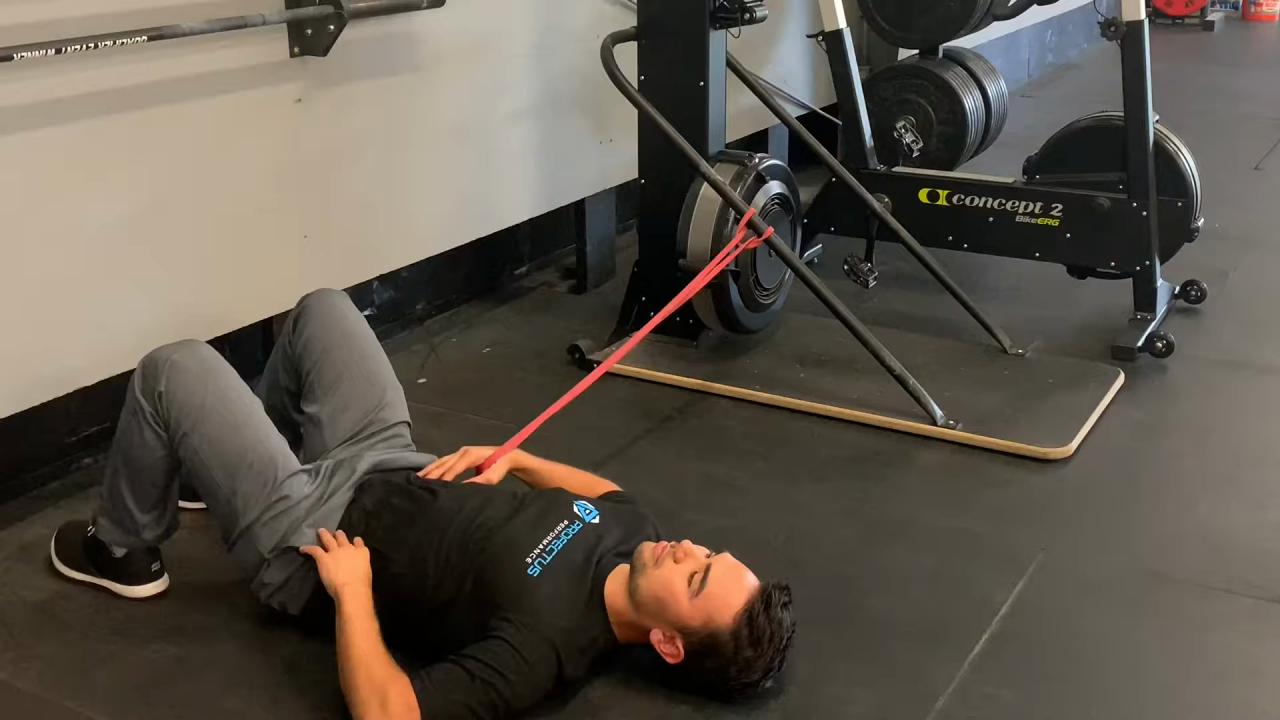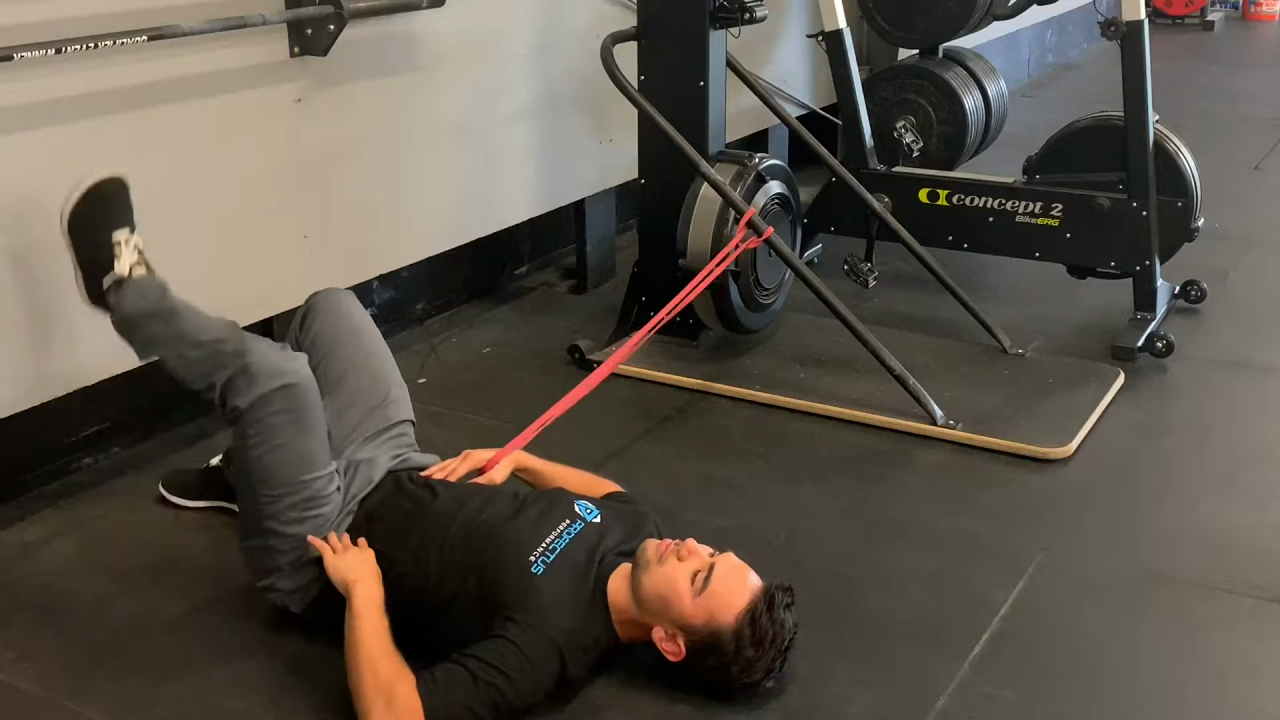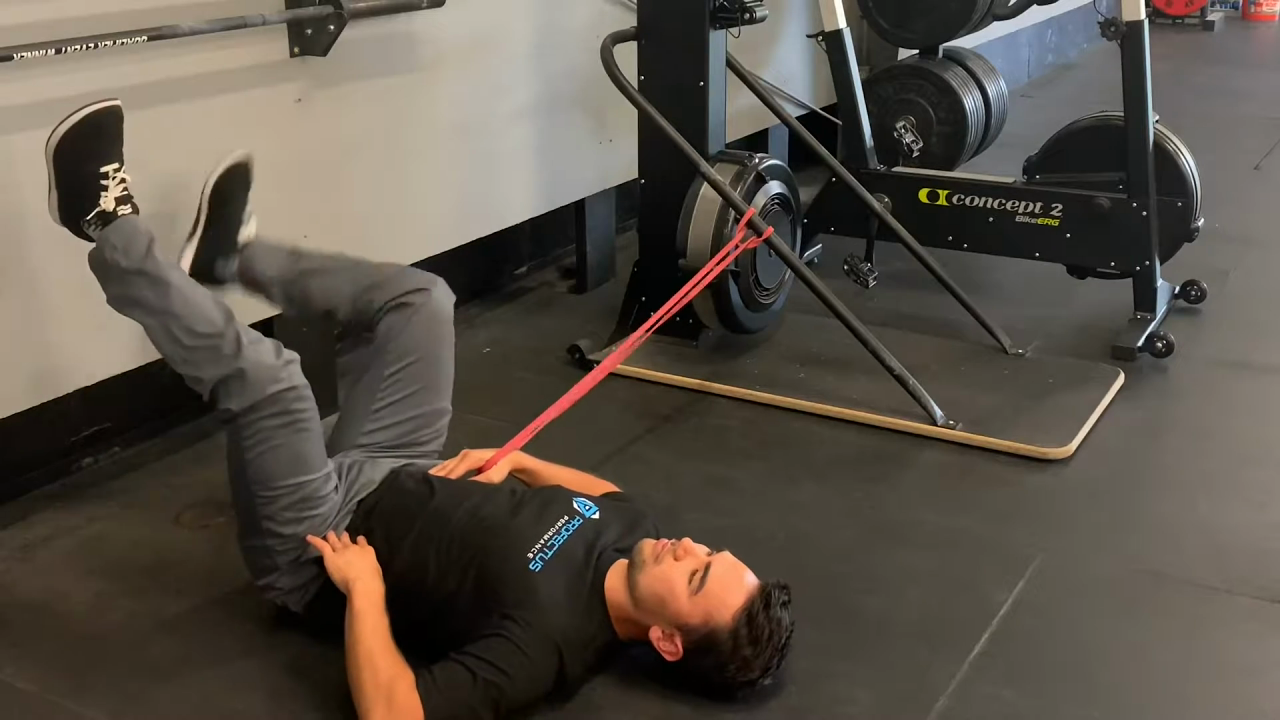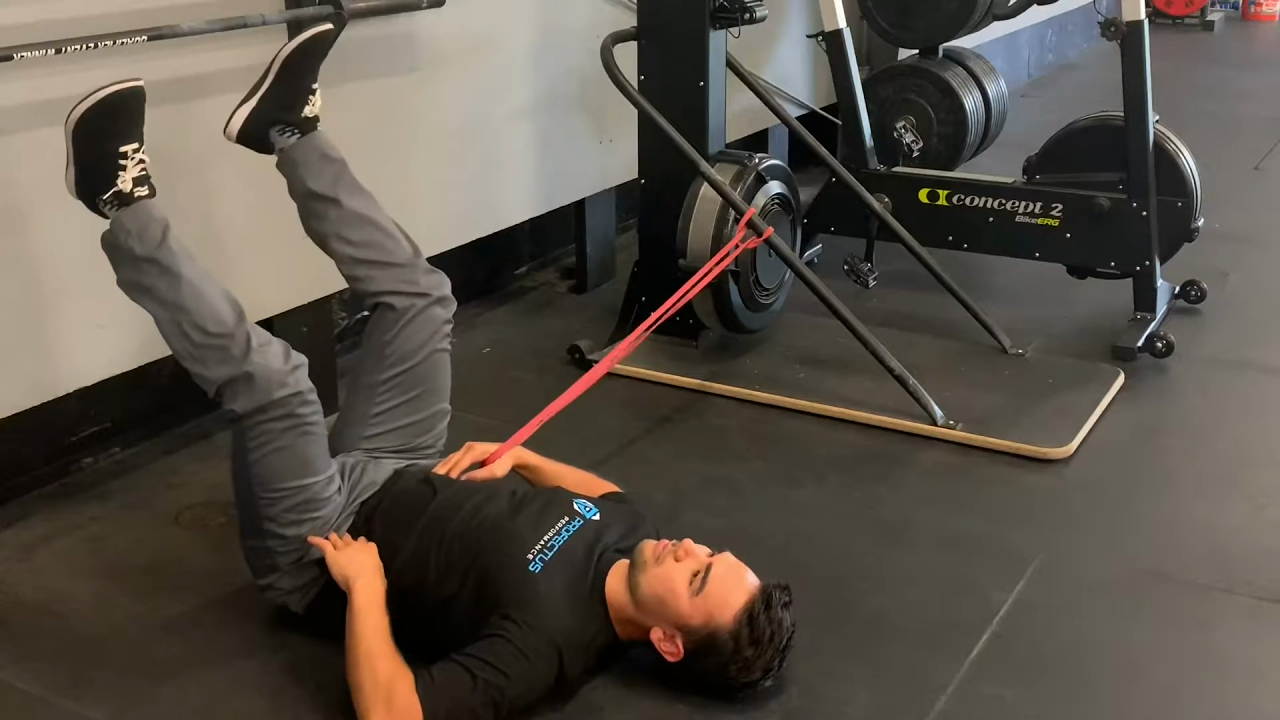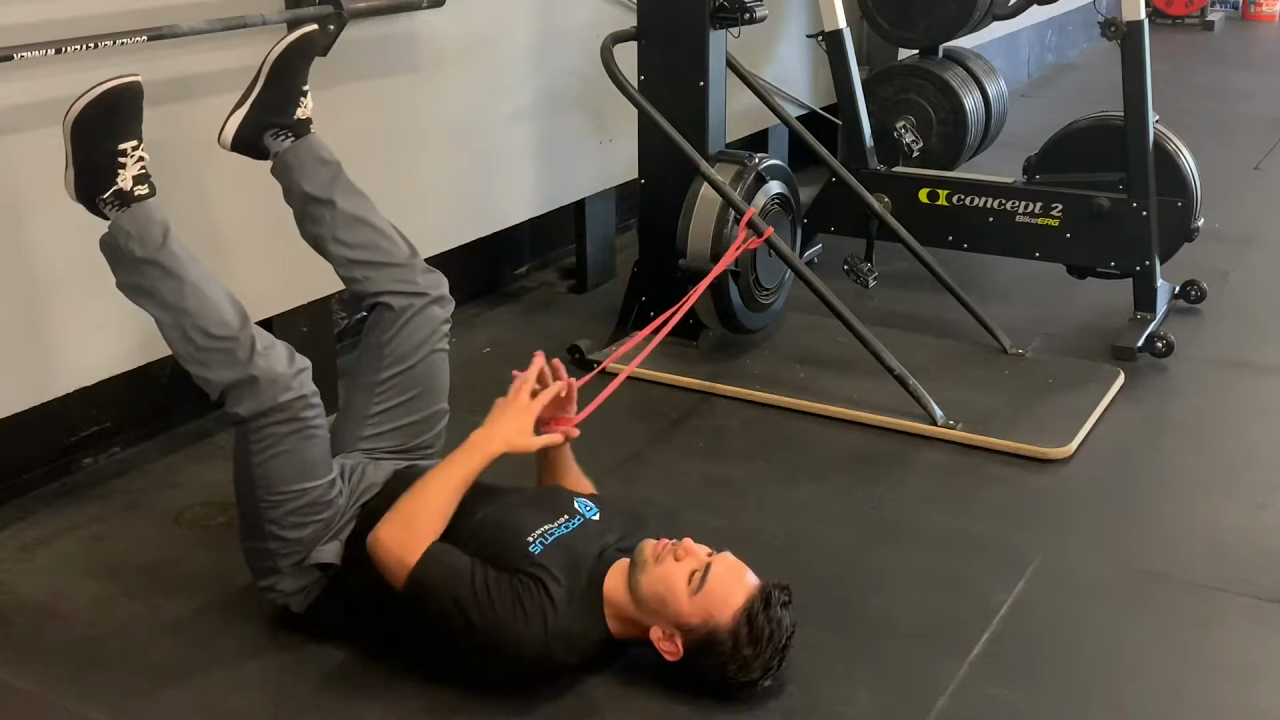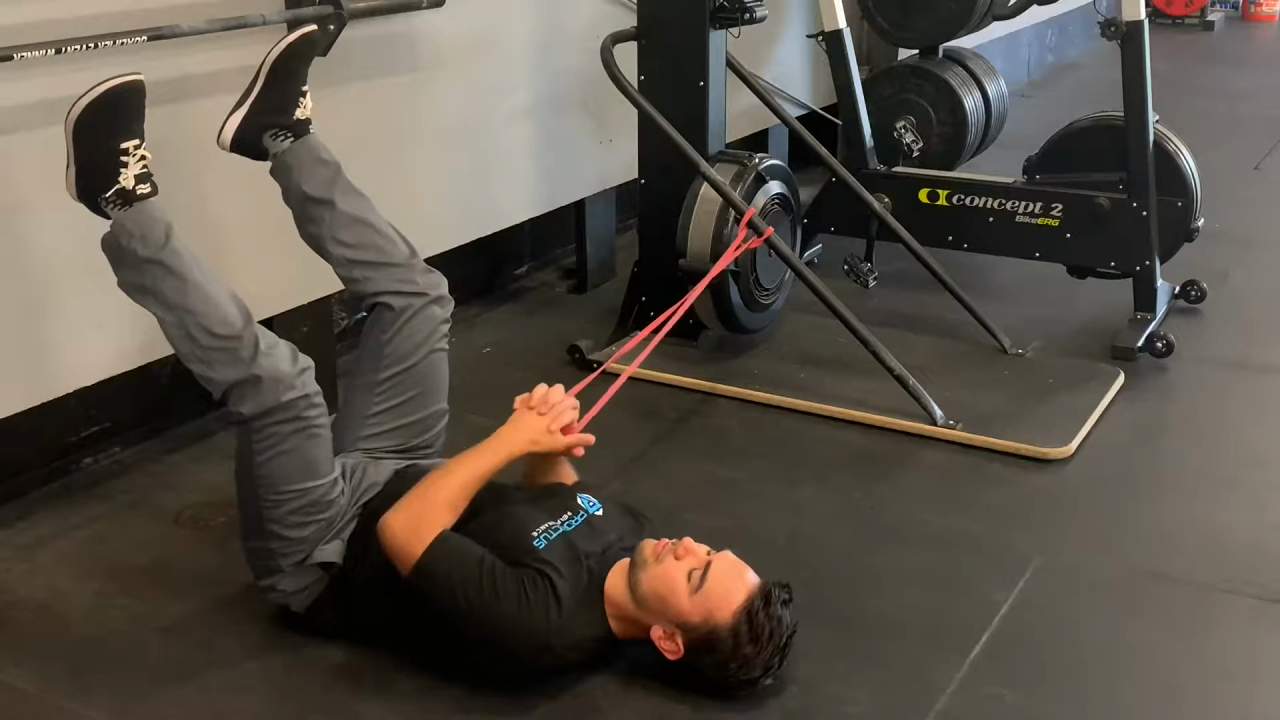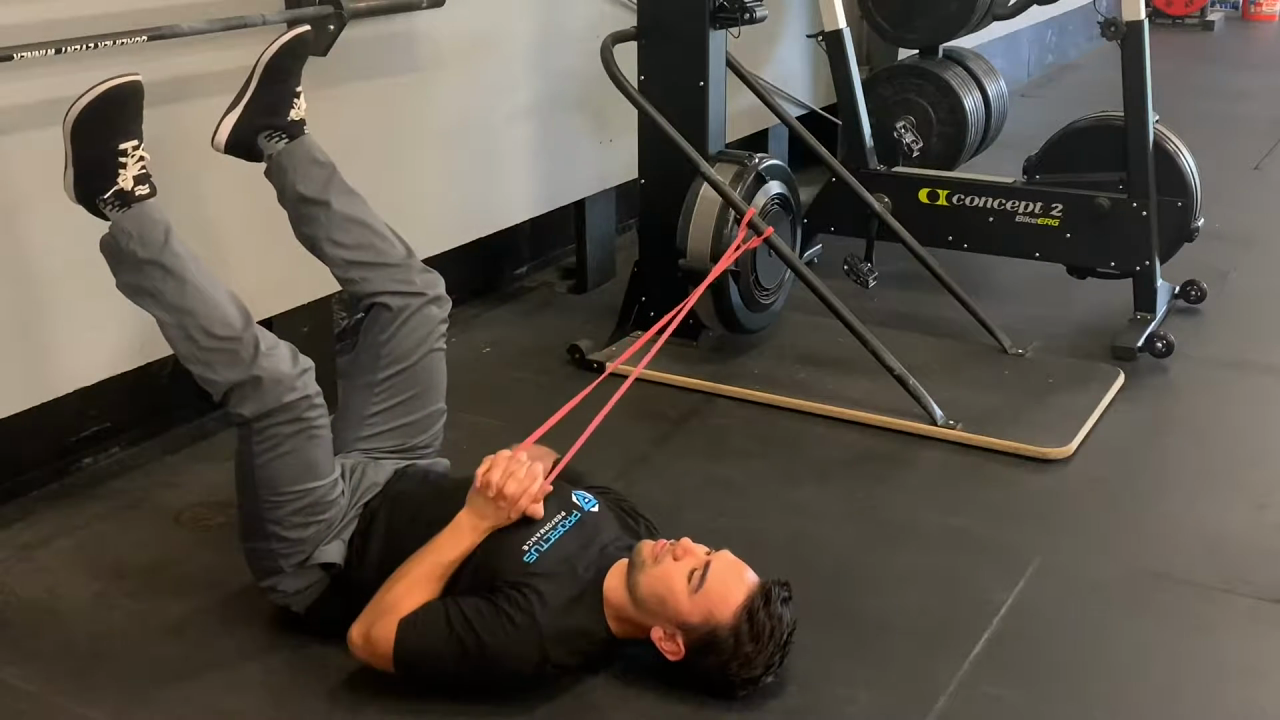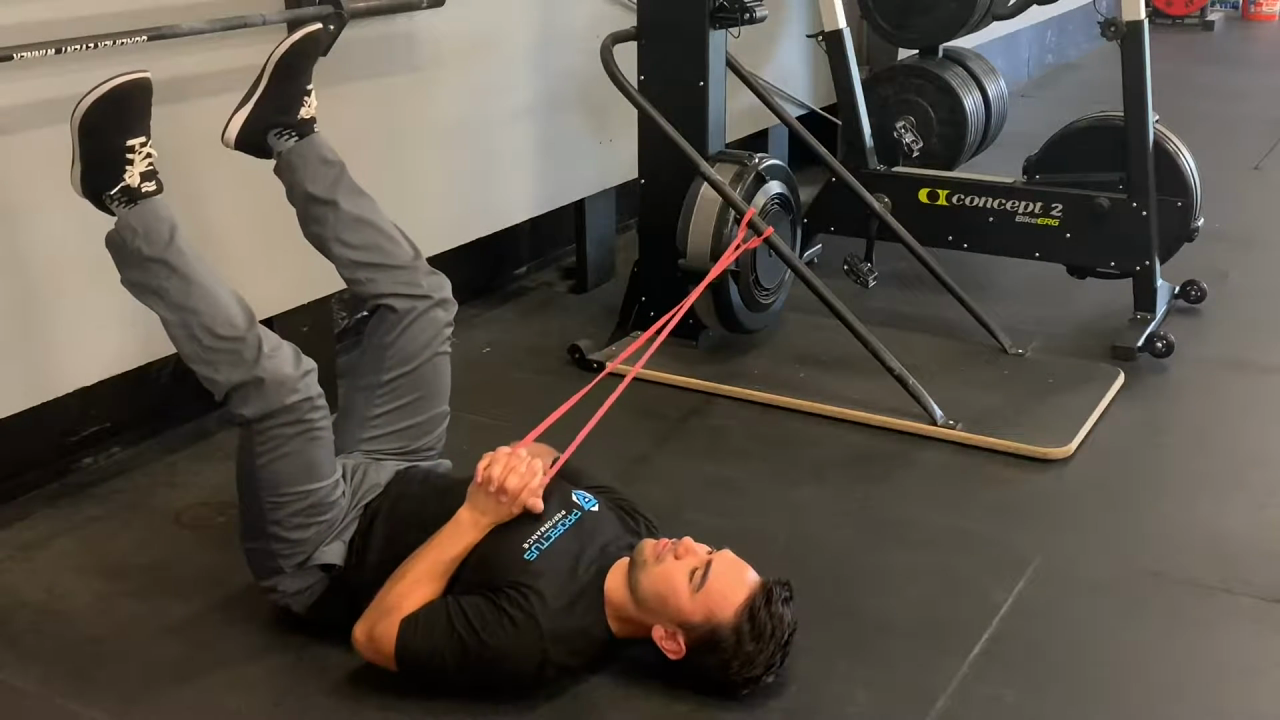
dt=0.5s
person 1, frame 1
left shoulder: (544, 640)
right shoulder: (628, 536)
right elbow: (599, 485)
left wrist: (352, 590)
right wrist: (510, 458)
left hip: (309, 538)
right hip: (390, 474)
left knee: (176, 372)
right knee: (322, 308)
left ankle: (123, 547)
right ankle: (266, 435)
person 1, frame 2
left shoulder: (549, 641)
right shoulder: (634, 533)
right elbow: (601, 486)
left wrist: (363, 589)
right wrist: (518, 462)
left hip: (321, 548)
right hip: (398, 476)
left knee: (272, 372)
right knee: (329, 311)
left ankle: (126, 287)
right ankle: (243, 473)
person 1, frame 3
left shoulder: (552, 638)
right shoulder: (630, 537)
right elbow: (605, 488)
left wrist: (366, 587)
right wrist: (519, 461)
left hip: (322, 545)
right hip: (391, 482)
left knee: (263, 375)
right knee: (419, 296)
left ankle: (109, 224)
right ankle: (234, 253)
person 1, frame 4
left shoulder: (550, 639)
right shoulder: (627, 535)
right elbow: (602, 488)
left wrist: (365, 583)
right wrist: (521, 457)
left hip: (320, 545)
right hip: (392, 480)
left knee: (269, 373)
right knee: (419, 294)
left ankle: (126, 204)
right ankle: (288, 131)
person 1, frame 5
left shoulder: (544, 629)
right shoulder: (624, 542)
left elbow: (392, 548)
left wrist: (491, 437)
right wrist: (553, 437)
left hip: (319, 554)
right hip: (381, 478)
left knee: (270, 375)
right knee: (416, 294)
left ankle: (124, 204)
right ankle: (283, 135)
person 1, frame 6
left shoulder: (543, 626)
right shoulder: (625, 532)
left elbow: (402, 530)
right elbow: (551, 495)
left wrist: (514, 435)
right wrist: (552, 445)
left hip: (319, 557)
right hip: (385, 475)
left knee: (274, 376)
right knee: (415, 294)
left ankle: (128, 206)
right ankle: (282, 136)
person 1, frame 7
left shoulder: (544, 633)
right shoulder: (624, 529)
left elbow: (373, 637)
right elbow: (543, 458)
left wrist: (476, 520)
right wrist: (518, 469)
left hip: (320, 552)
right hip: (393, 477)
left knee: (276, 377)
right knee: (412, 293)
left ankle: (125, 205)
right ankle: (276, 137)
person 1, frame 8
left shoulder: (540, 637)
right shoulder: (624, 528)
left elbow: (376, 636)
right elbow: (548, 465)
left wrist: (476, 515)
right wrist: (522, 463)
left hip: (320, 556)
right hip: (396, 480)
left knee: (276, 376)
right knee: (418, 295)
left ankle: (133, 202)
right ankle: (286, 133)
